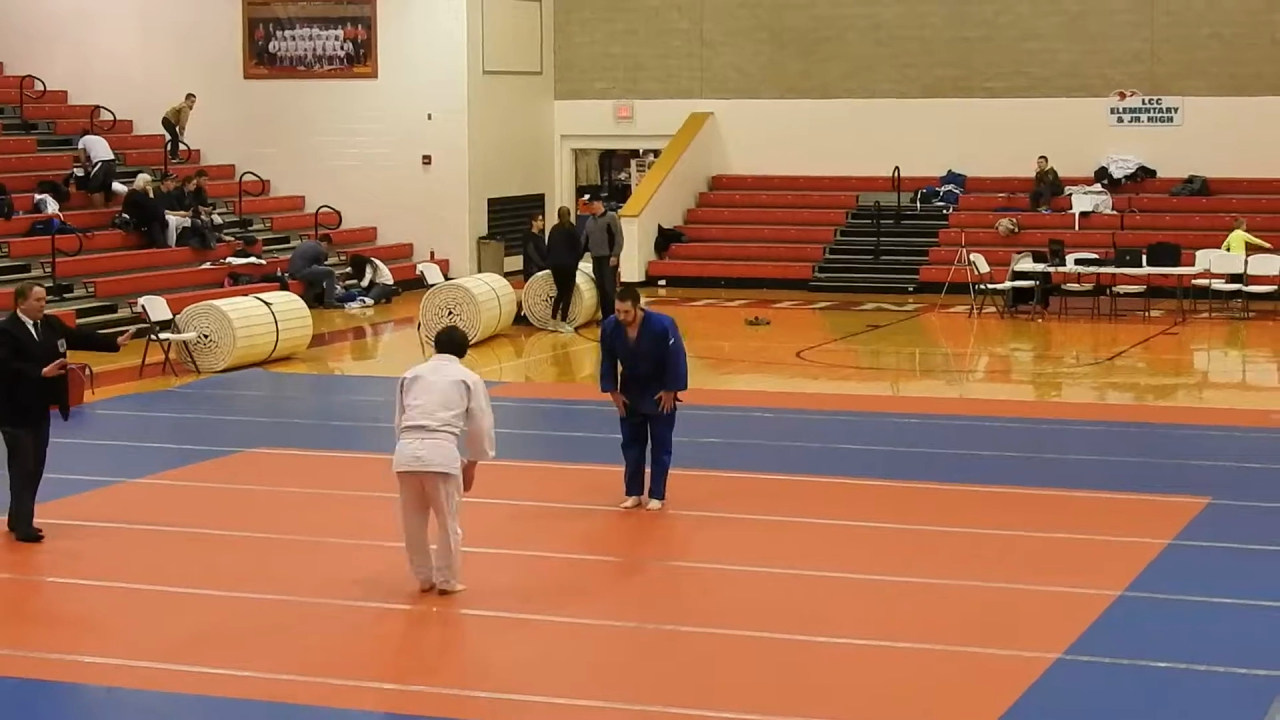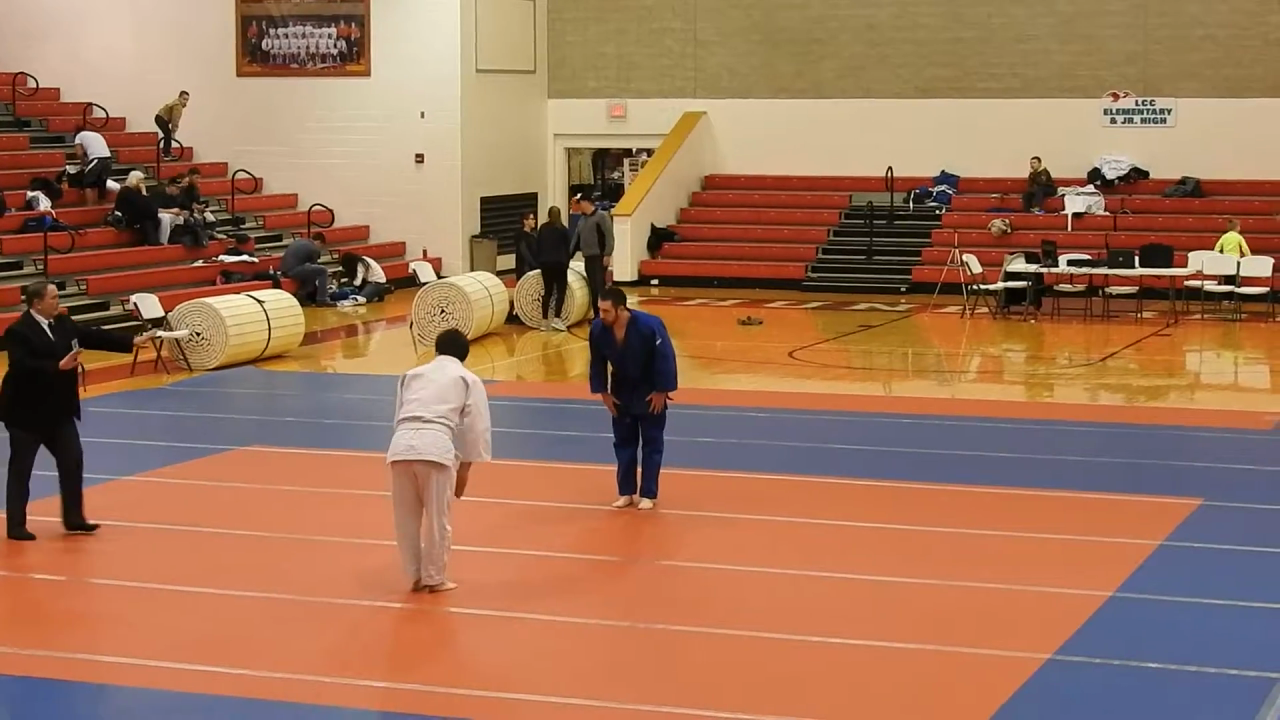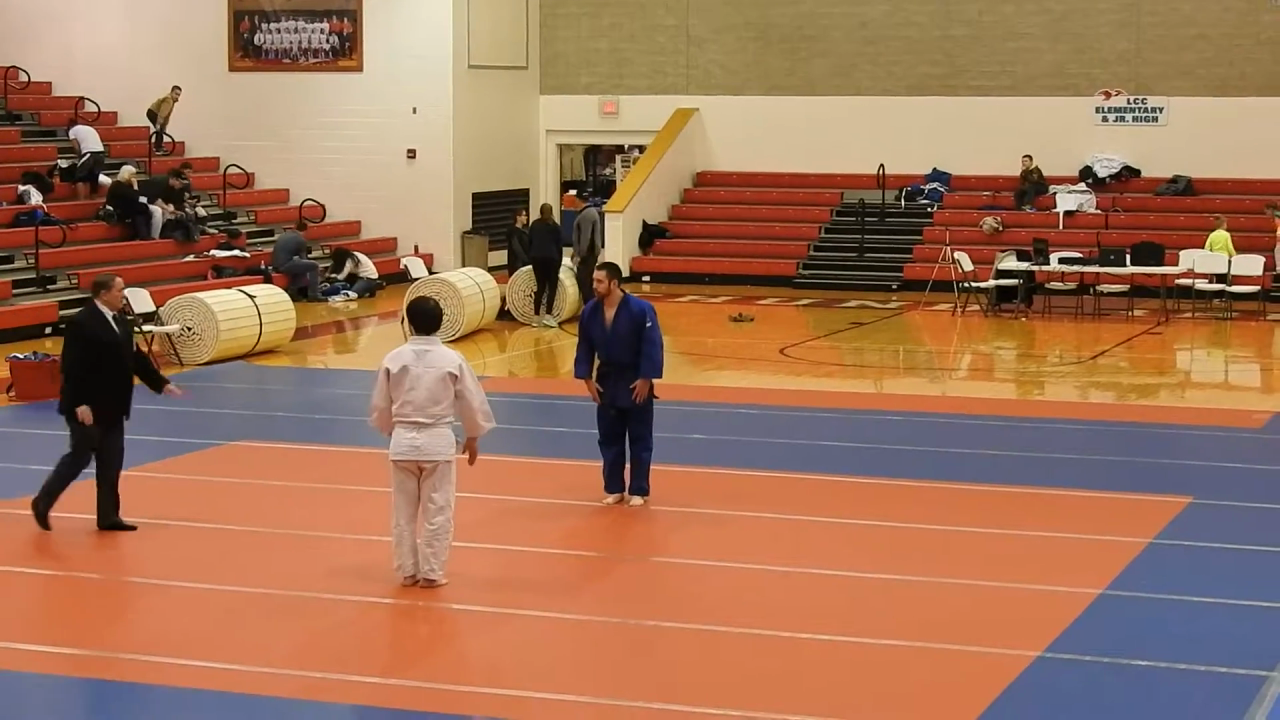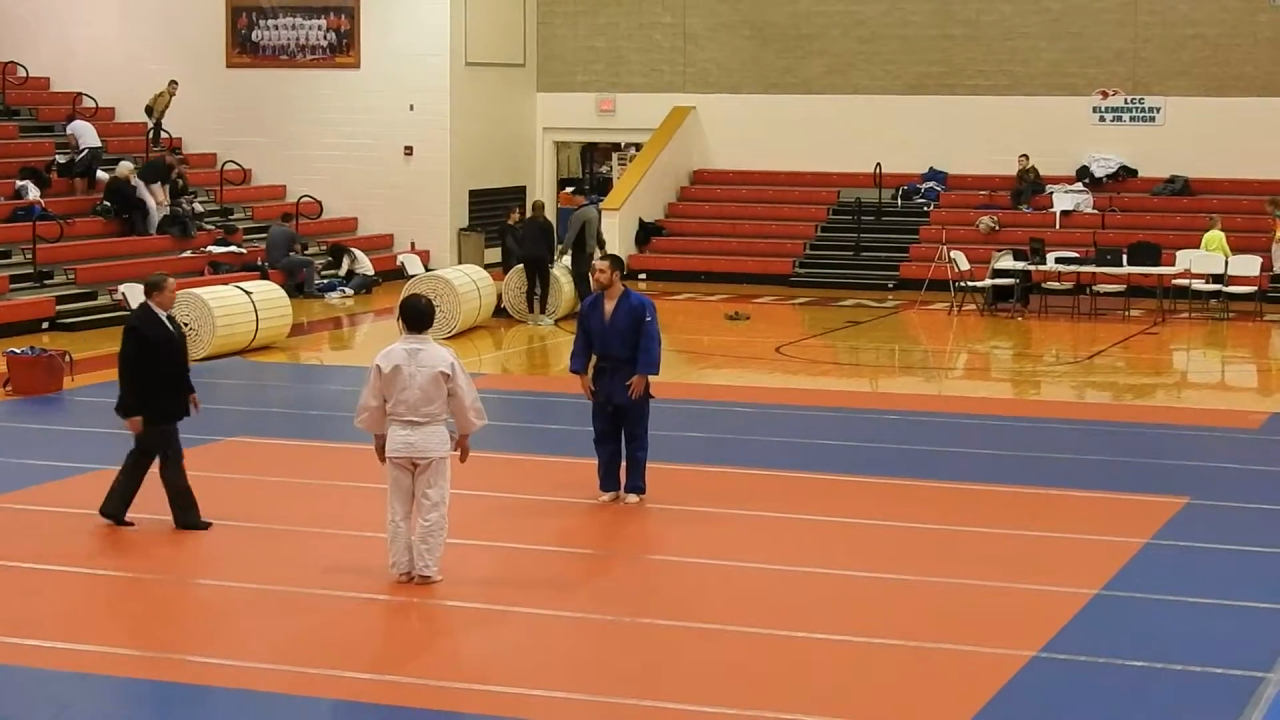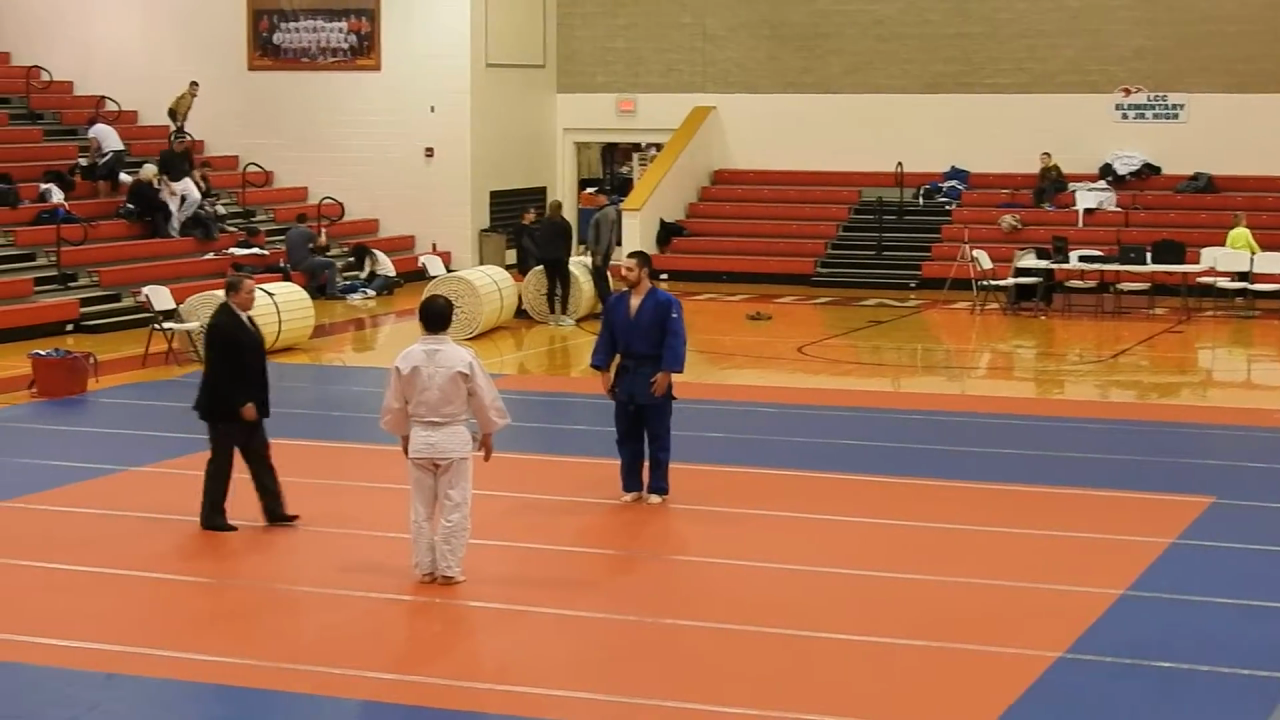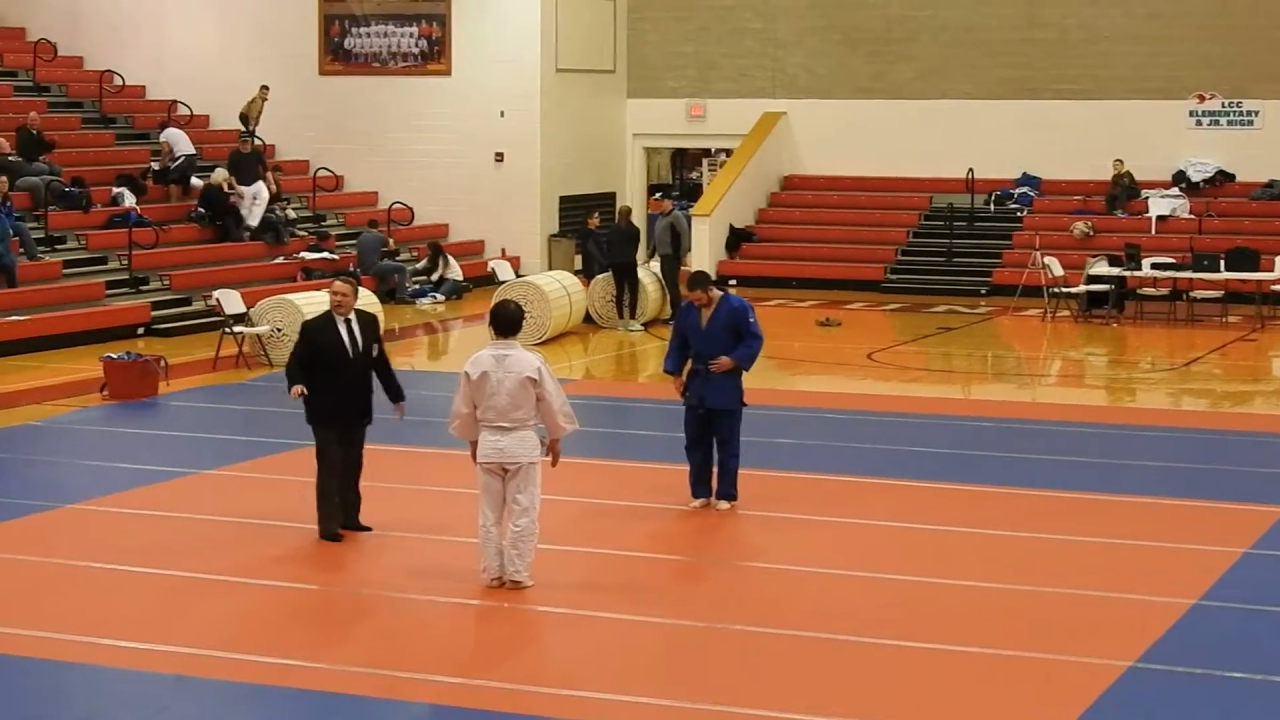
dt=0.5s
person 1, frame 1
left shoulder: (411, 374)
right shoulder: (470, 379)
right elbow: (480, 425)
right wrist: (472, 464)
left hip: (406, 450)
right hip: (442, 453)
left knee: (413, 522)
right knee: (448, 522)
left ankle: (424, 577)
right ankle: (446, 581)
person 1, frame 2
left shoulder: (412, 374)
right shoulder: (469, 379)
right elbow: (476, 427)
right wrist: (465, 468)
left hip: (401, 444)
right hip: (436, 446)
left knee: (406, 518)
right knee: (438, 518)
left ankle: (416, 576)
right ankle: (434, 578)
person 1, frame 3
left shoulder: (393, 359)
right shoulder: (452, 359)
left elbow: (380, 405)
right elbow: (472, 402)
right wrist: (472, 438)
left hip: (403, 442)
right hip: (438, 442)
left knee: (403, 513)
right knee: (437, 512)
left ankle: (408, 571)
right ankle: (431, 573)
person 1, frame 4
left shoulder: (386, 357)
right shoulder: (445, 357)
left elbow: (372, 402)
right elbow: (464, 400)
left wrist: (379, 436)
right wrist: (464, 434)
left hip: (397, 438)
right hip: (433, 439)
left knee: (398, 509)
right knee: (432, 509)
left ankle: (402, 568)
right ankle: (426, 569)
person 1, frame 5
left shoulder: (405, 359)
right shoulder: (463, 357)
left elbow: (395, 404)
right elbow: (484, 398)
left wrist: (404, 435)
right wrist: (487, 432)
left hip: (419, 439)
right hip: (454, 439)
left knee: (421, 509)
right knee: (454, 508)
left ankle: (425, 568)
right ankle: (448, 569)
person 1, frame 6
left shoulder: (475, 363)
right shoulder: (532, 362)
left elbow: (464, 408)
right elbow: (552, 404)
left wrist: (472, 440)
right wrist: (554, 438)
left hip: (488, 443)
right hip: (523, 444)
left knee: (489, 514)
right knee: (522, 513)
left ankle: (493, 572)
right ankle: (517, 574)
person 2, frame 1
left shoulder: (51, 324)
left elbow: (79, 338)
left wrist: (115, 342)
right wrist: (41, 373)
left hip: (39, 409)
left knee: (35, 466)
right knee: (22, 467)
right ankle: (22, 525)
person 2, frame 2
left shoulder: (63, 323)
left elbow: (93, 337)
right elbow: (23, 365)
left wrist: (131, 342)
right wrist: (58, 366)
left hip: (57, 410)
right hip: (26, 412)
left knee: (72, 459)
left ankle: (73, 517)
person 2, frame 3
left shoulder: (121, 320)
right shoulder: (81, 323)
left elbow: (135, 357)
right elbow: (72, 366)
left wrist: (161, 383)
right wrist: (78, 403)
left hip: (112, 404)
right hip: (88, 405)
left knee: (112, 460)
right knee: (79, 457)
left ankle: (109, 516)
right ankle: (43, 503)
person 2, frame 4
left shoulder: (166, 317)
right shoulder: (139, 325)
right elbow: (128, 371)
left wrist: (188, 391)
right wrist: (133, 411)
left hip: (165, 402)
right hip: (151, 405)
left knee: (144, 455)
right knee: (172, 457)
left ankle: (113, 507)
right ankle: (186, 516)
person 2, frame 5
left shoulder: (242, 318)
right shoulder: (221, 324)
right elbow: (218, 371)
right wrist: (240, 402)
left hip: (248, 403)
right hip: (226, 406)
left knee: (259, 454)
right knee: (222, 458)
left ankle: (274, 509)
right ankle: (212, 516)
person 2, frame 6
left shoulder: (369, 322)
right shoulder: (313, 328)
left elbow: (380, 361)
right elbow: (295, 363)
left wrist: (396, 394)
right wrist: (296, 383)
left hip: (357, 408)
right hip: (326, 409)
left knee: (353, 463)
right knee: (329, 464)
left ankle: (349, 516)
right ankle: (328, 523)
person 3, frame 1
left shoulder: (662, 325)
right shoulder: (610, 328)
left elbow: (676, 358)
right elbow: (608, 361)
left wrist: (670, 390)
right wrist: (613, 391)
left hip: (659, 390)
right hip: (630, 389)
left knee: (660, 442)
right knee: (631, 441)
left ankle: (656, 495)
right ankle: (634, 492)
person 3, frame 2
left shoulder: (649, 326)
right shoulder: (597, 329)
left elbow: (665, 359)
right elbow: (597, 363)
left wrist: (661, 391)
right wrist: (604, 393)
left hip: (649, 391)
right hip: (621, 390)
left knee: (651, 442)
right knee: (623, 441)
left ankle: (648, 494)
right ankle: (626, 492)
person 3, frame 3
left shoulder: (641, 310)
right shoulder: (590, 311)
left elbow: (653, 346)
right elbow: (584, 347)
left wrist: (645, 379)
right wrist: (588, 379)
left hip: (635, 382)
right hip: (606, 381)
left knee: (640, 439)
right knee: (609, 438)
left ankle: (638, 491)
right ankle: (614, 489)
person 3, frame 4
left shoulder: (640, 305)
right shoulder: (589, 305)
left elbow: (650, 342)
right elbow: (582, 342)
left wrist: (642, 375)
right wrist: (583, 373)
left hip: (631, 379)
right hip: (602, 377)
left knee: (635, 437)
right knee: (604, 436)
left ankle: (634, 489)
right ankle: (609, 486)
person 3, frame 5
left shoulder: (666, 302)
right shoulder: (616, 302)
left elbow: (675, 340)
right elbow: (607, 338)
left wrist: (666, 372)
right wrist: (604, 370)
left hip: (654, 377)
right hip: (625, 376)
left knee: (658, 437)
right knee: (627, 436)
left ankle: (657, 489)
right ankle: (632, 487)
person 3, frame 6
left shoulder: (738, 308)
right shoulder: (687, 309)
left elbow: (754, 339)
right elbow: (678, 343)
left wrist: (734, 360)
right wrist: (676, 373)
left hip: (725, 384)
right hip: (697, 381)
left knee: (727, 444)
right knee: (696, 441)
left ankle: (725, 494)
right ankle: (701, 493)
